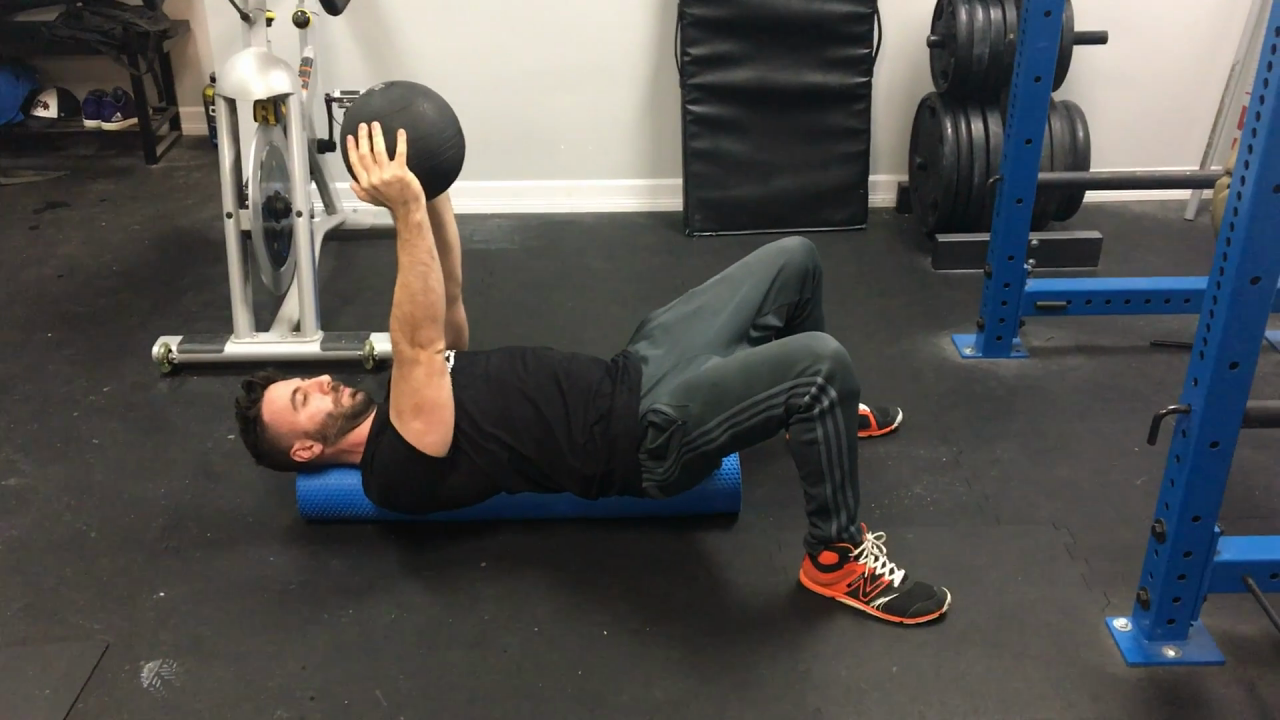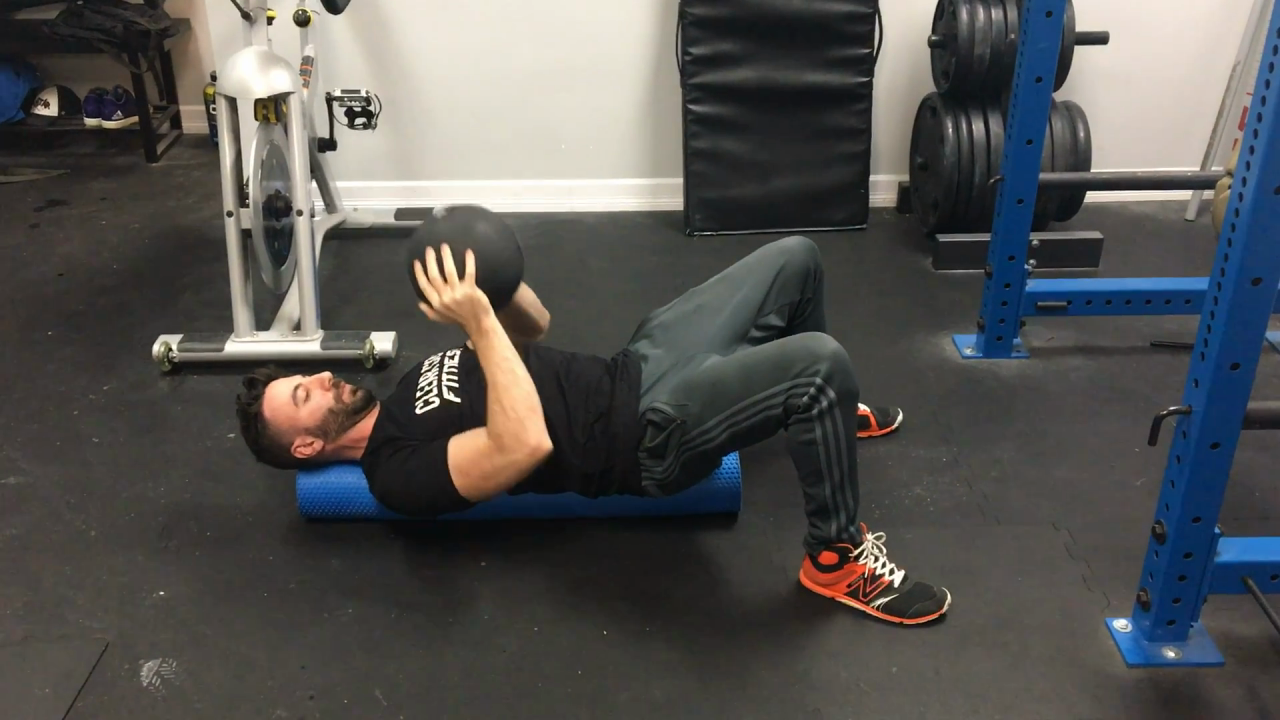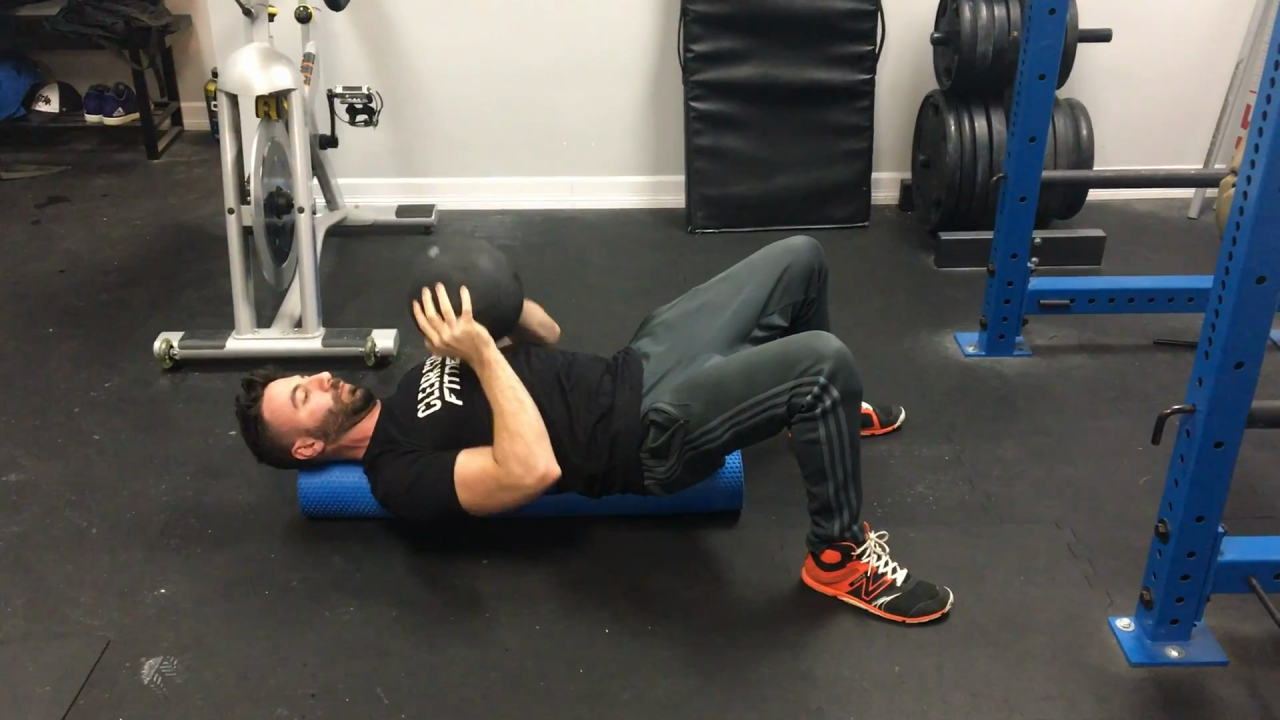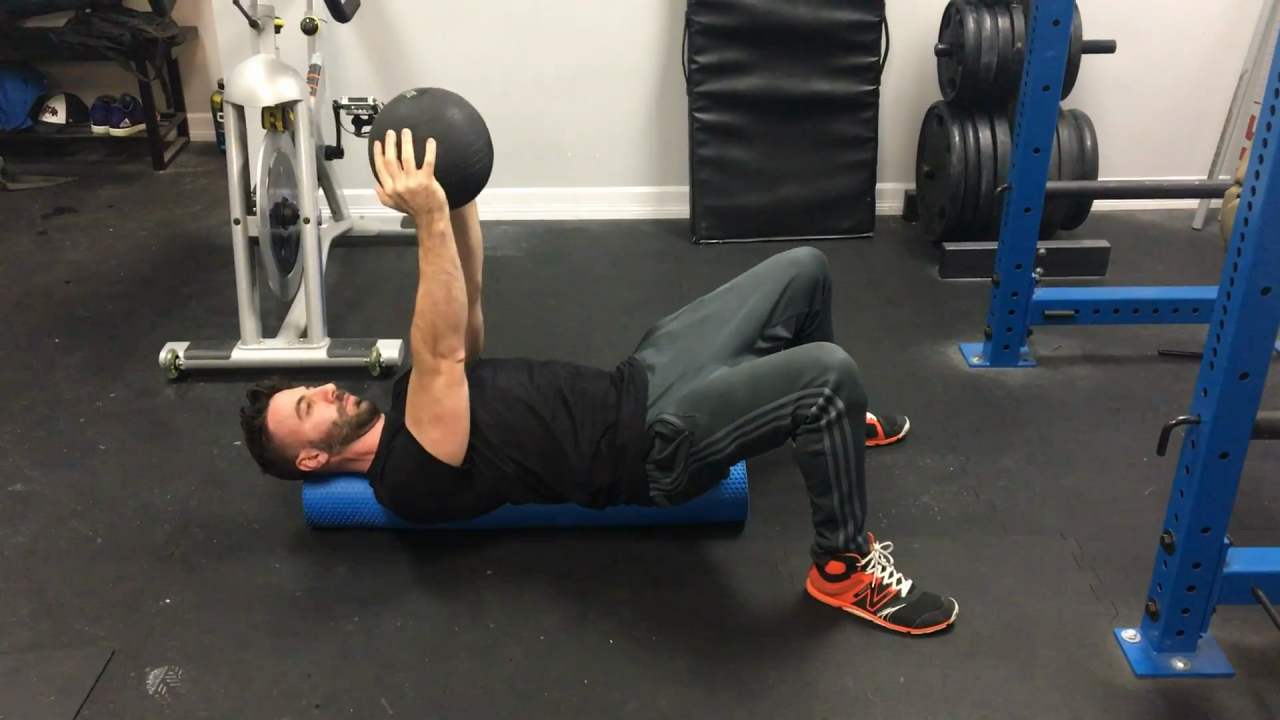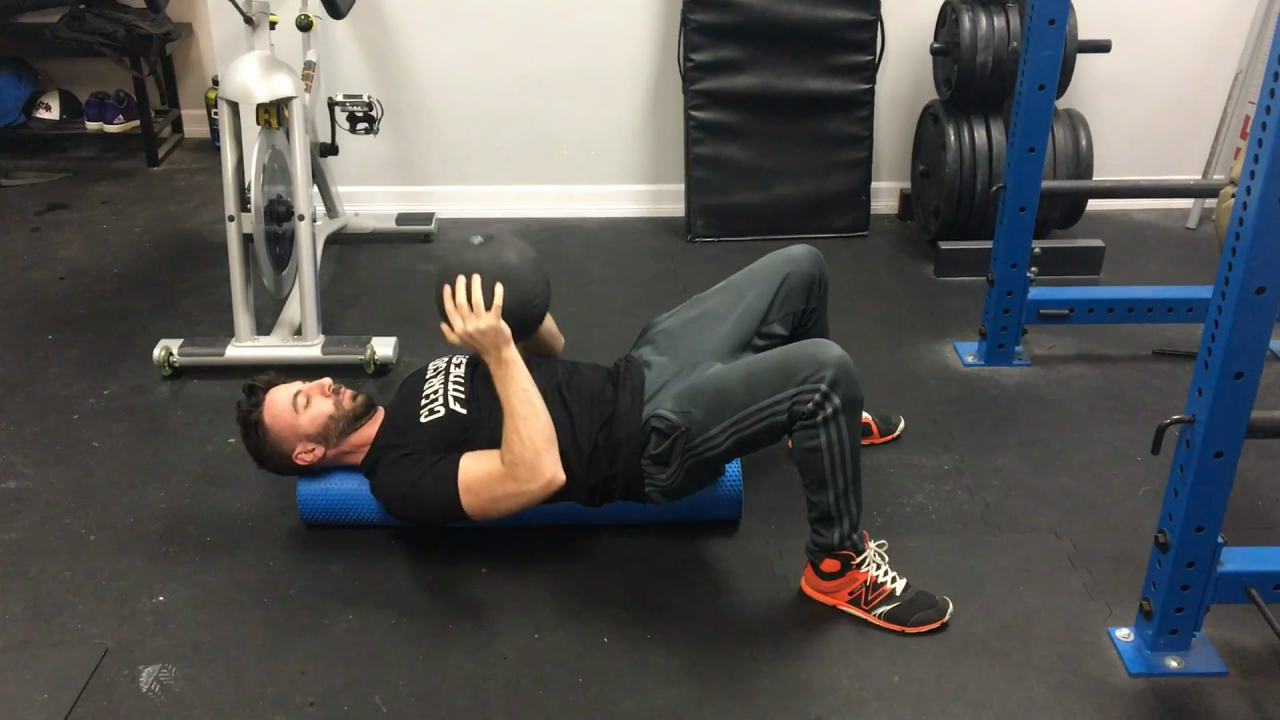
dt=0.7s
person 1, frame 1
left shoulder: (398, 407)
right shoulder: (397, 474)
left elbow: (445, 303)
right elbow: (418, 346)
left wrist: (431, 193)
right wrist: (407, 210)
left hip: (633, 374)
right hip: (645, 440)
left knee: (793, 259)
right knee: (822, 363)
left ankle: (815, 415)
right ankle: (837, 558)
person 1, frame 2
left shoulder: (414, 386)
right shoulder: (398, 473)
left elbow: (536, 325)
right elbow: (529, 446)
left wrist: (487, 278)
right wrist: (477, 317)
left hip: (634, 368)
right hip: (647, 436)
left knee: (795, 259)
right knee: (821, 360)
left ankle: (822, 417)
right ankle: (837, 559)
person 1, frame 3
left shoulder: (414, 385)
right shoulder: (402, 477)
left elbow: (546, 337)
right elbow: (536, 470)
right wrist: (481, 349)
left hip: (634, 366)
right hip: (649, 435)
left knee: (799, 258)
right knee: (824, 359)
left ankle: (824, 416)
right ankle: (840, 557)
person 1, frame 4
left shoulder: (409, 402)
right shoulder: (409, 481)
left elbow: (463, 306)
right elbow: (445, 352)
left wrist: (457, 197)
right wrist: (430, 217)
left hip: (638, 383)
right hip: (652, 447)
left knee: (804, 270)
right knee: (829, 370)
left ankle: (822, 424)
right ankle: (844, 567)
person 1, frame 5
left shoulder: (415, 393)
right shoulder: (403, 481)
left elbow: (549, 352)
right elbow: (541, 475)
left wrist: (513, 300)
right wrist: (498, 348)
left hip: (636, 373)
right hip: (651, 441)
left knee: (800, 268)
right knee: (826, 367)
left ankle: (823, 423)
right ankle: (839, 567)
